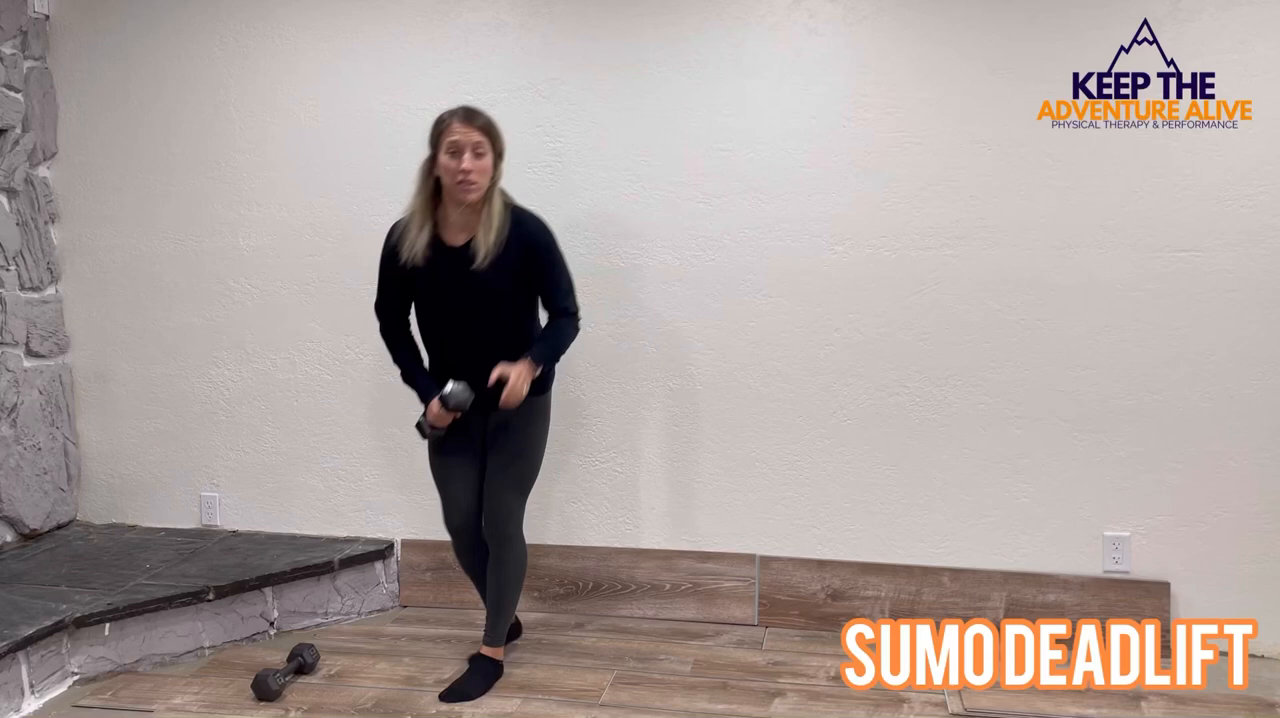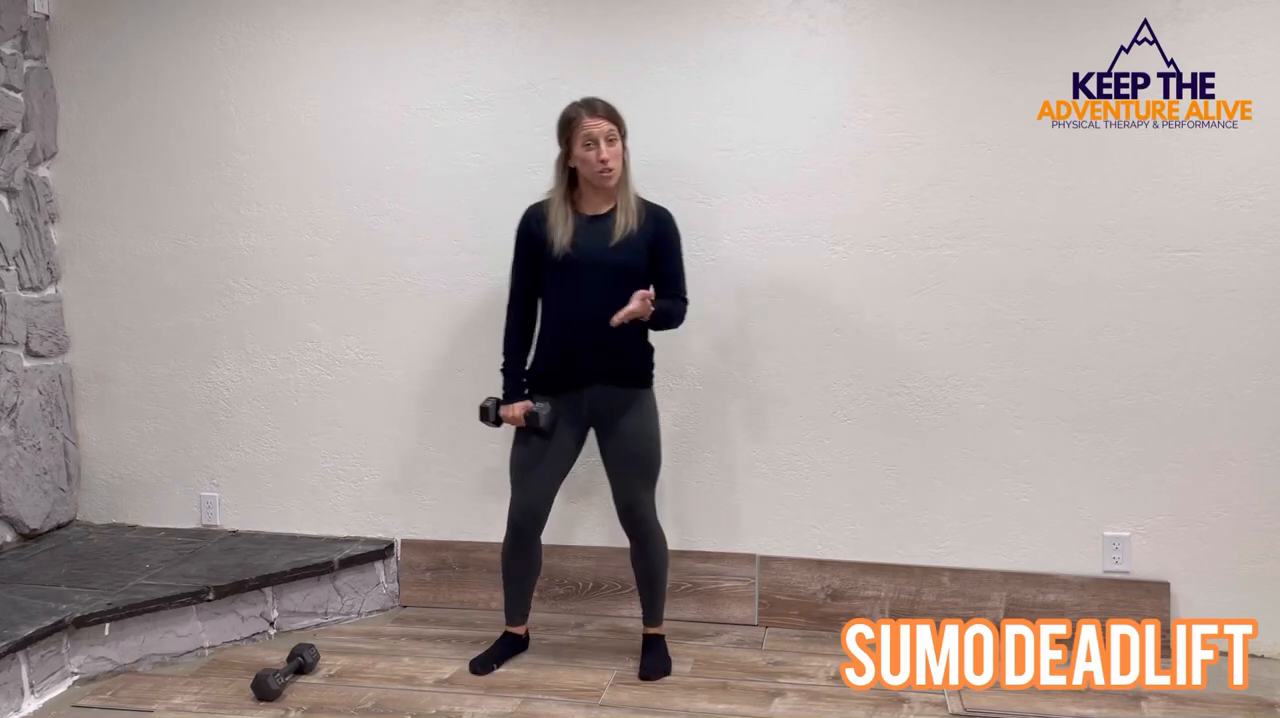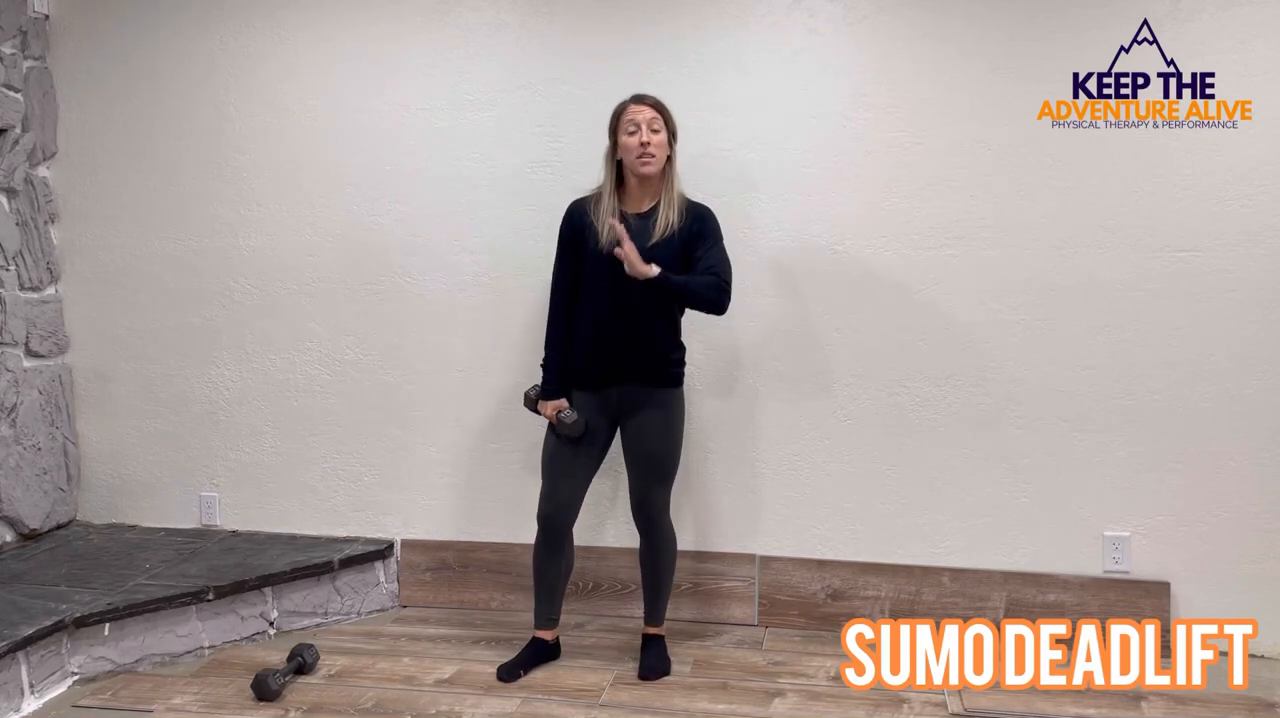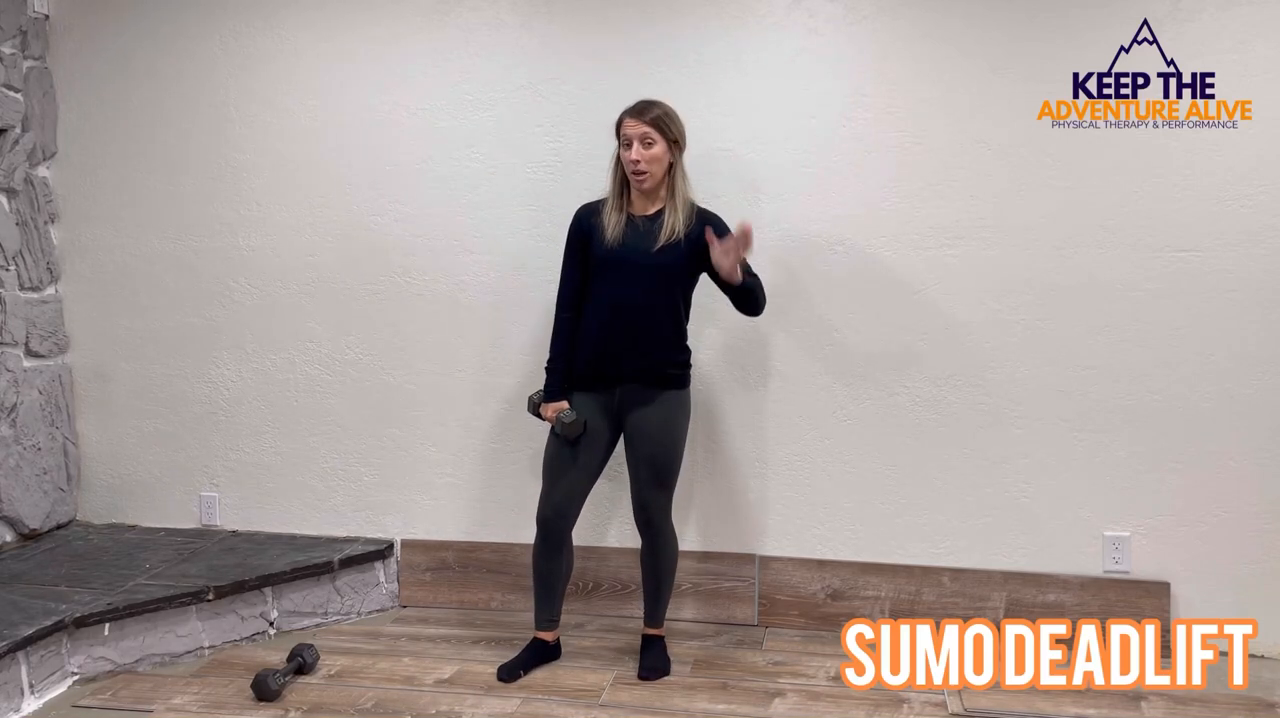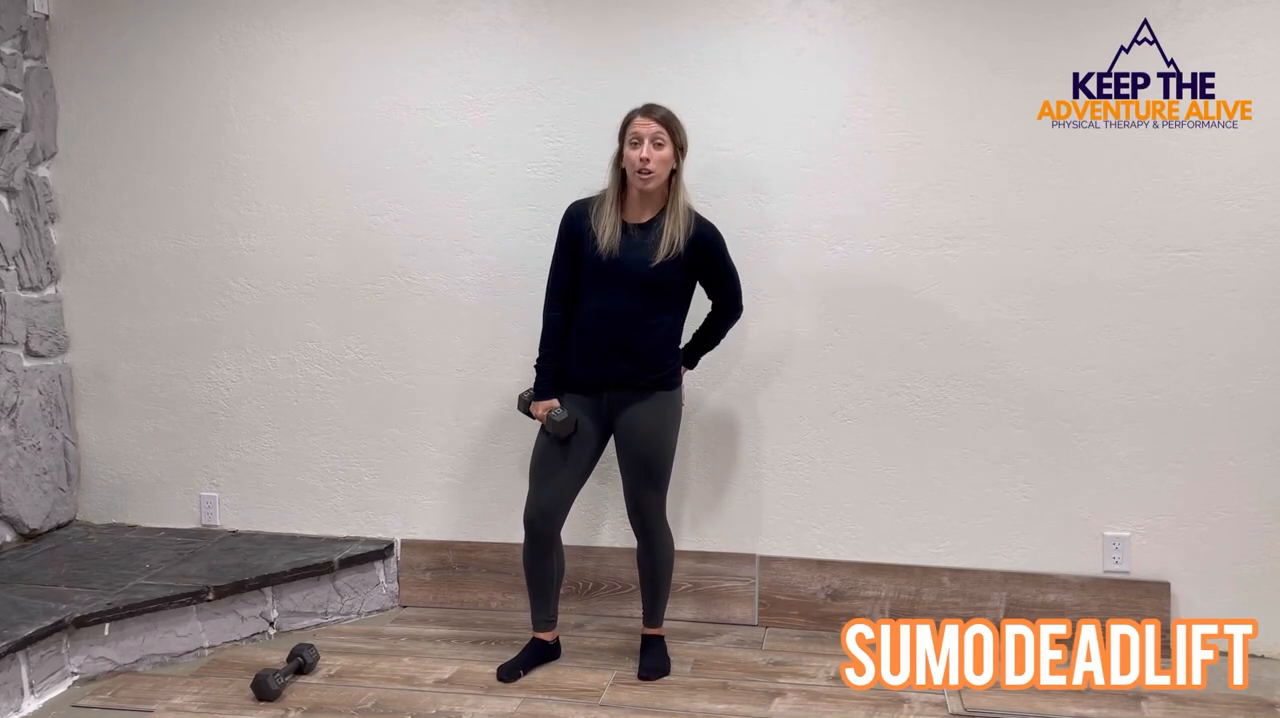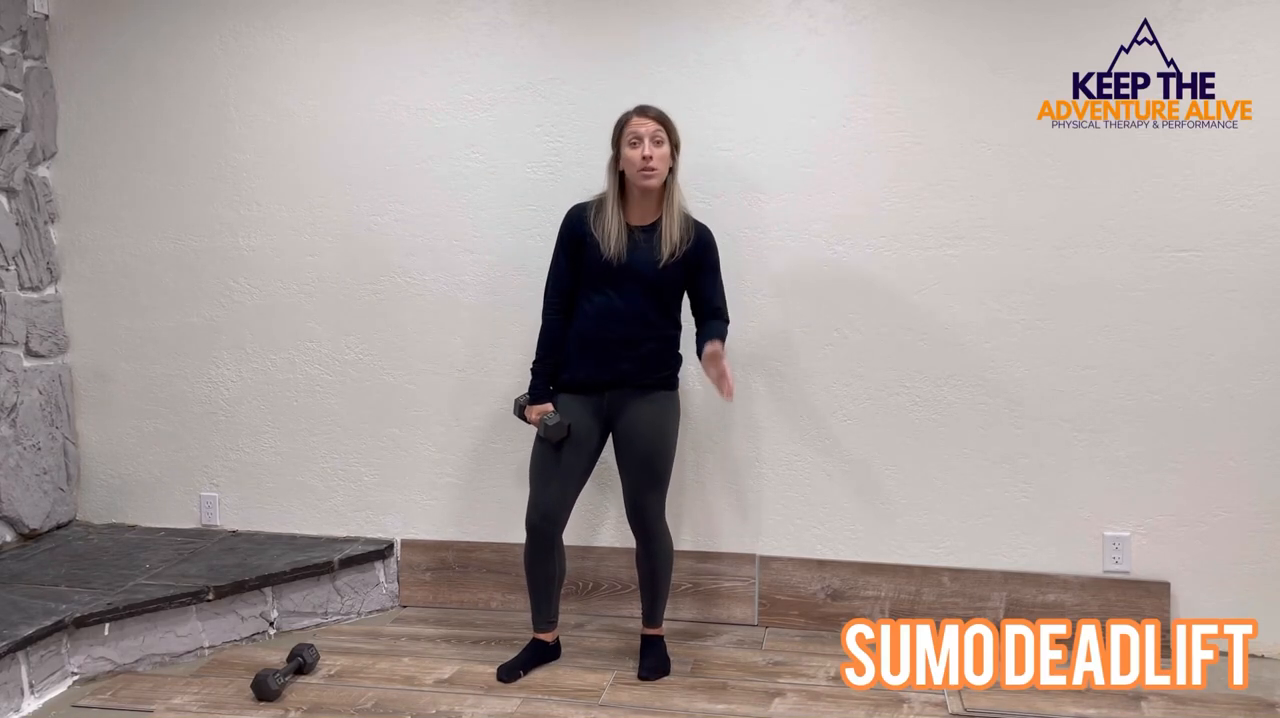
dt=0.7s
person 1, frame 1
left shoulder: (525, 232)
right shoulder: (406, 239)
left elbow: (565, 315)
right elbow: (391, 322)
left wrist: (530, 364)
right wrist: (425, 390)
left hip: (519, 400)
right hip: (451, 403)
left knee: (500, 523)
right knee: (461, 526)
left ankle: (491, 654)
right ankle: (503, 620)
person 1, frame 2
left shoulder: (652, 222)
right shoulder: (539, 222)
left elbow: (676, 307)
right elbow: (520, 308)
left wrist: (648, 309)
right wrist: (514, 388)
left hip: (626, 393)
right hip: (552, 393)
left knee: (639, 517)
right knee: (524, 517)
left ankle: (654, 633)
right ankle: (514, 631)
person 1, frame 3
left shoulder: (694, 220)
right shoulder: (583, 215)
left elbow: (717, 295)
right elbow: (562, 304)
left wrist: (649, 271)
right wrist: (552, 386)
left hip: (655, 390)
right hip: (585, 388)
left knee: (651, 515)
right knee: (553, 514)
left ankle: (654, 634)
right ankle: (545, 637)
person 1, frame 4
left shoulder: (697, 226)
right shoulder: (591, 220)
left elbow: (752, 303)
right elbow: (567, 308)
left wrist: (733, 272)
right wrist: (555, 389)
left hip: (659, 392)
right hip: (589, 390)
left knee: (653, 518)
right knee: (553, 515)
left ankle: (653, 635)
right ankle: (545, 637)
person 1, frame 5
left shoulder: (695, 233)
right shoulder: (582, 218)
left elbow: (729, 305)
right elbow: (557, 307)
left wrist: (685, 359)
right wrist: (544, 387)
left hip: (649, 397)
right hip: (577, 392)
left knee: (648, 518)
right knee: (540, 517)
left ankle: (653, 635)
right ankle: (544, 638)
person 1, frame 6
left shoulder: (693, 237)
right shoulder: (582, 222)
left elbow: (712, 314)
right elbow: (555, 310)
left wrist: (713, 350)
right wrist: (540, 390)
left hip: (650, 397)
right hip: (576, 393)
left knee: (647, 521)
right knee: (542, 519)
left ankle: (653, 635)
right ankle: (544, 638)
